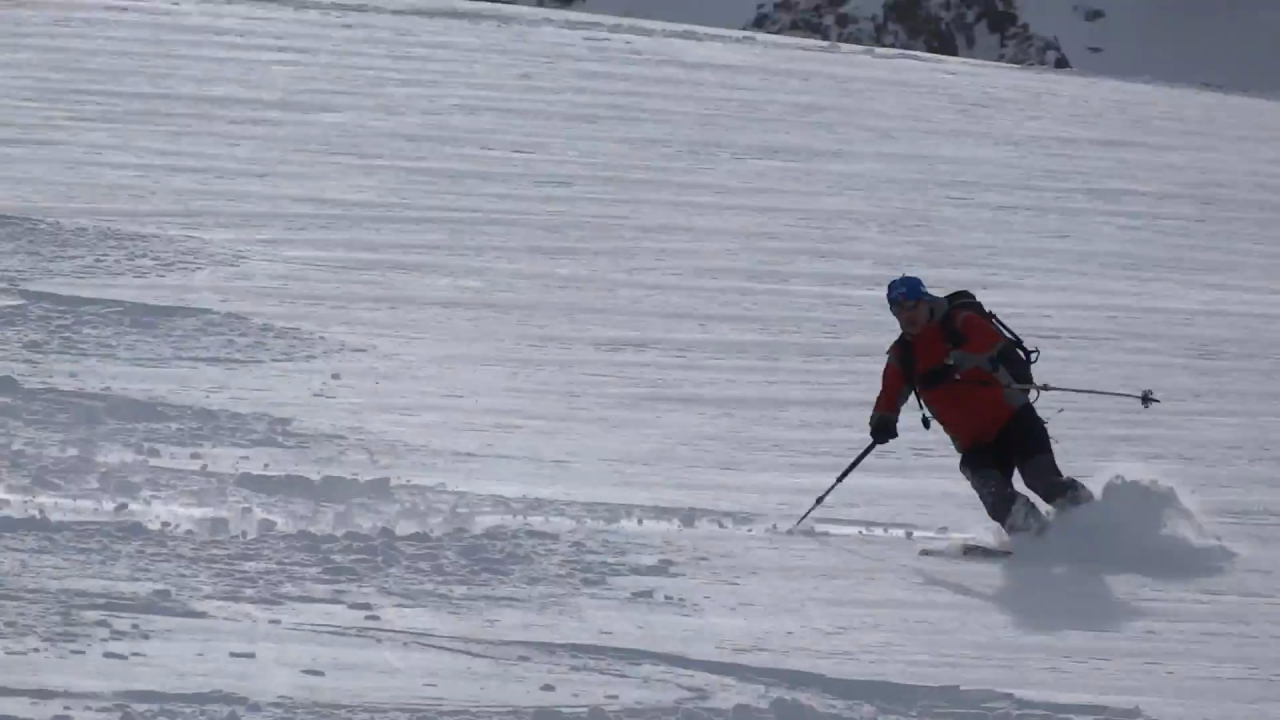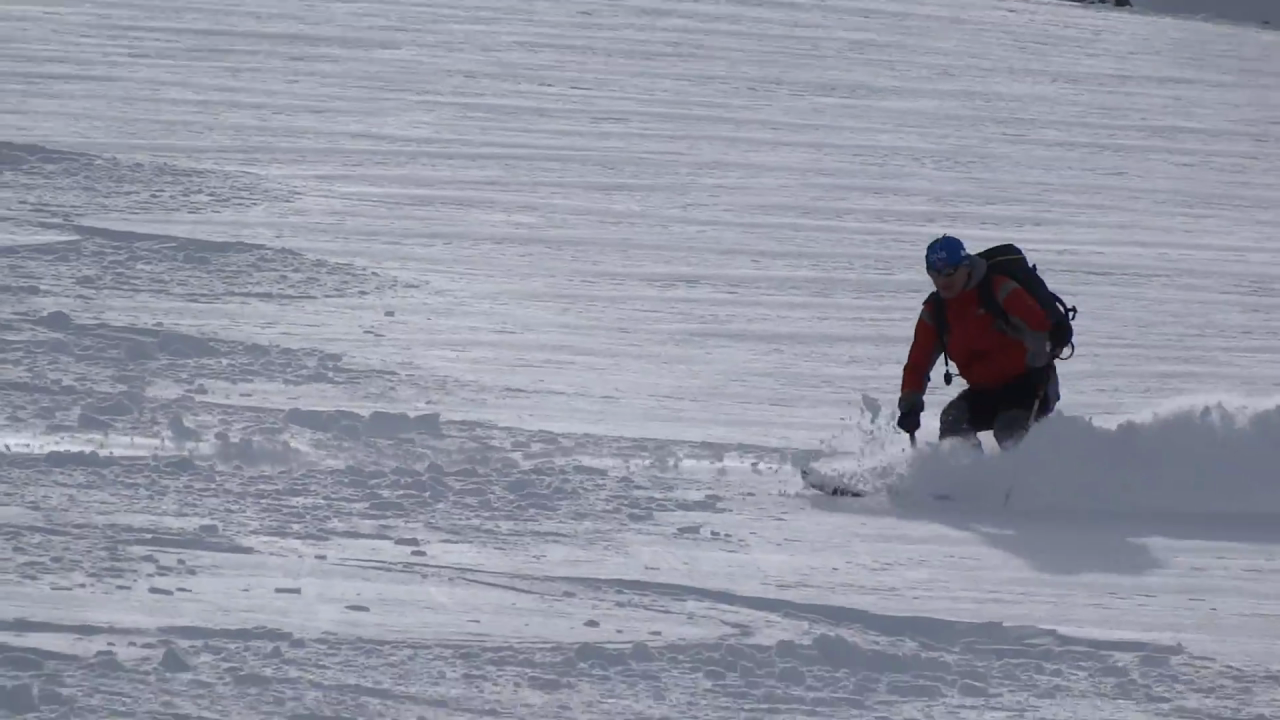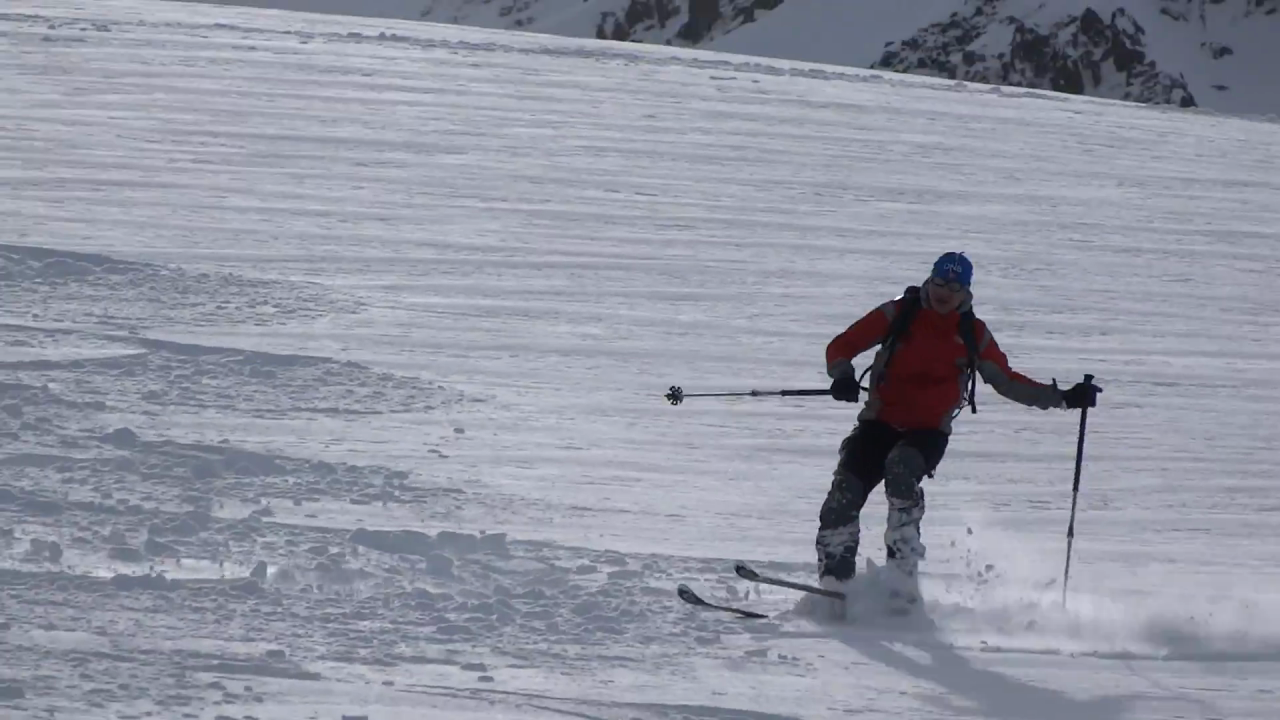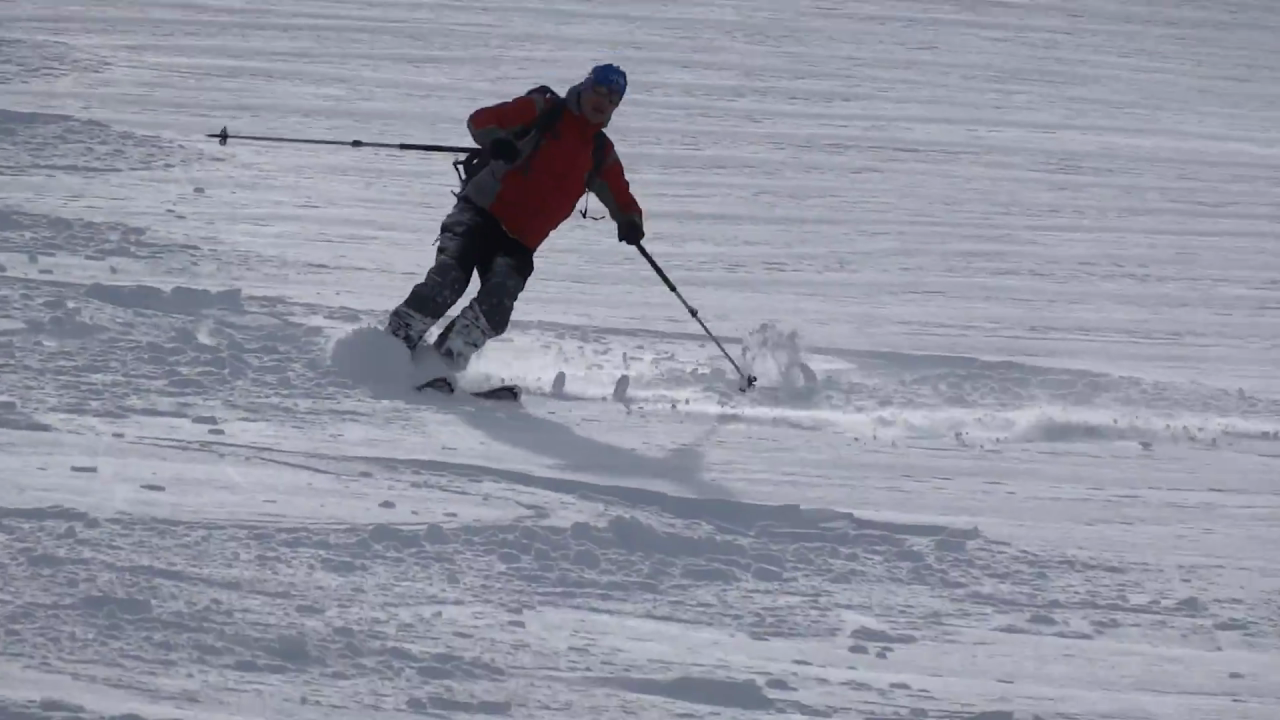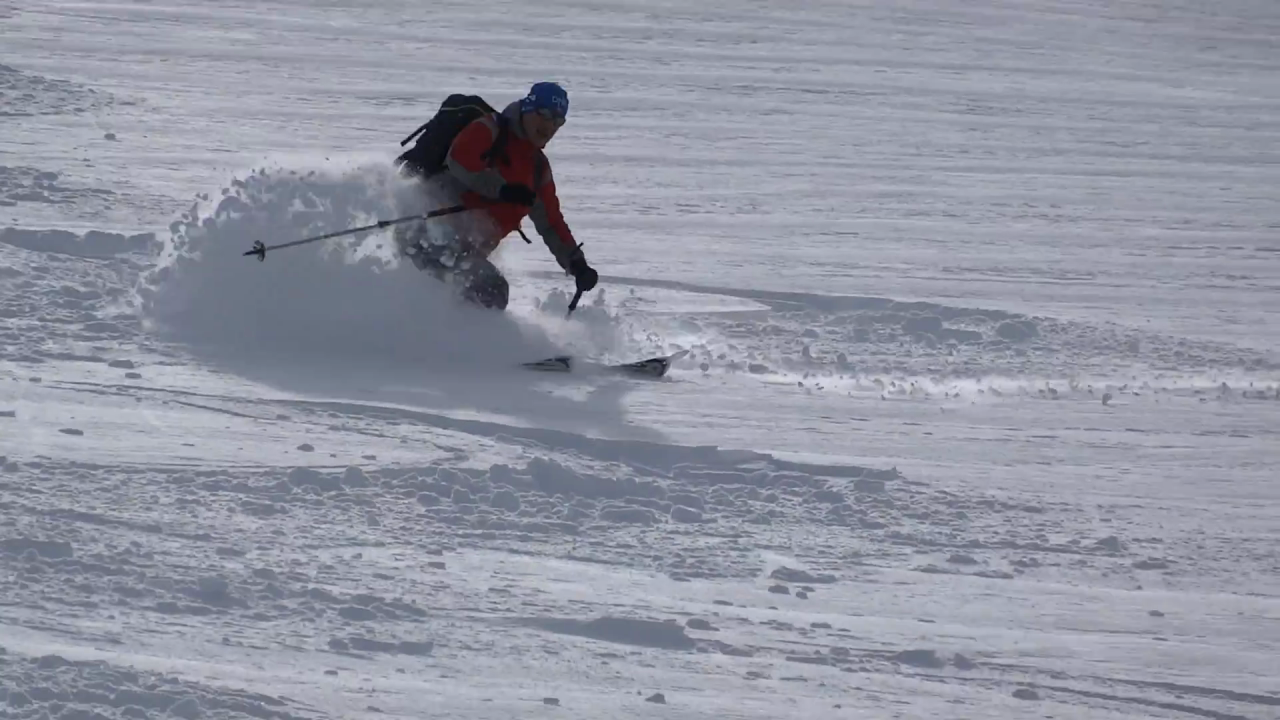
dt=0.4s
person 1, frame 1
left shoulder: (960, 322)
right shoulder: (901, 358)
left elbow: (991, 339)
right elbow: (888, 402)
left wrist: (950, 365)
right wrist: (882, 423)
left hip: (1014, 422)
right hip: (974, 446)
left knee: (1046, 483)
right knee: (996, 497)
person 1, frame 2
left shoulder: (1001, 290)
right shoulder: (934, 313)
left elbow: (1039, 328)
right elbow: (916, 364)
left wrist: (1045, 344)
right wrist: (908, 406)
left hip: (1033, 377)
right hip: (987, 388)
left knee: (1010, 432)
right knee: (953, 420)
person 1, frame 3
left shoulder: (973, 333)
right shoulder: (900, 314)
left elbow: (1008, 382)
right elbow: (839, 346)
left wrist: (1065, 396)
right wrist: (842, 374)
left hip: (927, 432)
right hip: (877, 424)
left knee: (900, 472)
right knee: (844, 493)
left ankle: (903, 574)
right ankle: (834, 581)
person 1, frame 4
left shoulder: (603, 154)
right shoulder: (544, 110)
left elbow: (621, 200)
right elbow: (480, 121)
left wrist: (631, 223)
right wrist: (498, 143)
left hip: (518, 244)
right hip: (479, 212)
left knee: (497, 304)
right knee: (448, 282)
person 1, frame 5
left shoulder: (538, 167)
right shoulder: (489, 129)
left elbow: (552, 223)
right elbow: (459, 158)
left wrist: (576, 263)
right wrist: (502, 189)
left hip: (463, 248)
right hip: (429, 223)
left knee: (494, 292)
